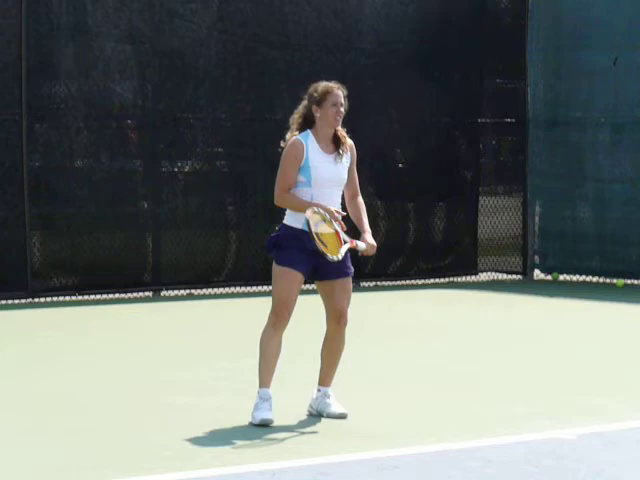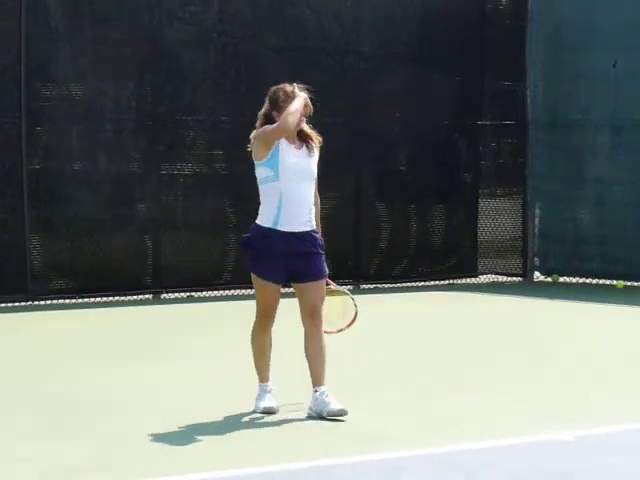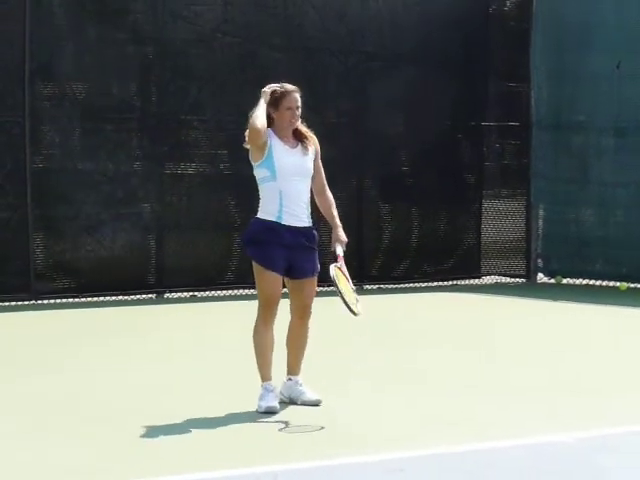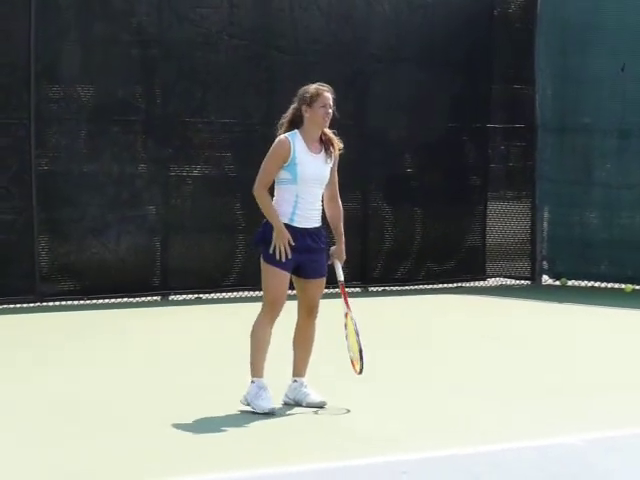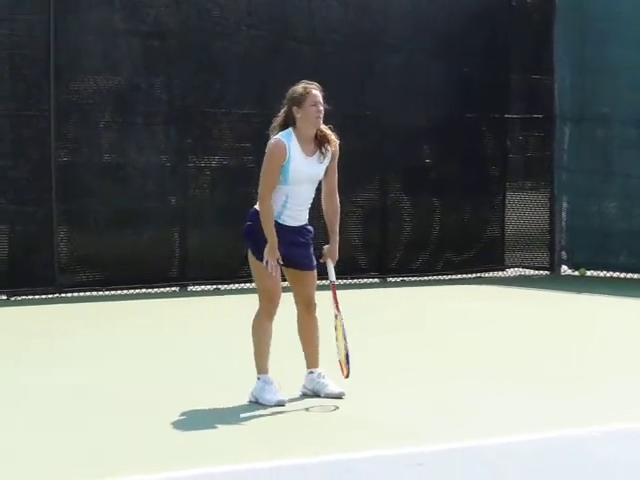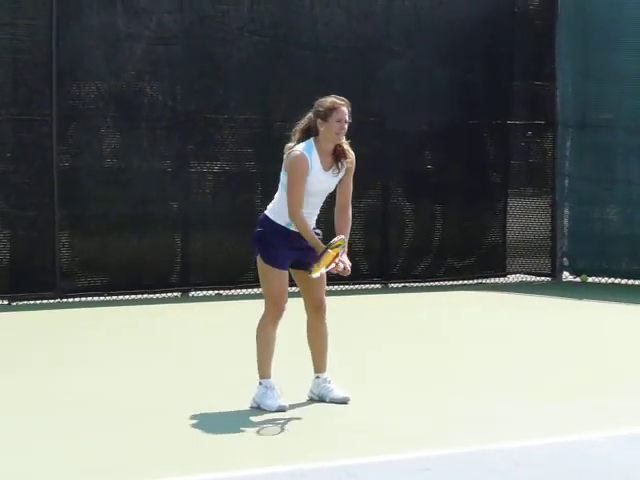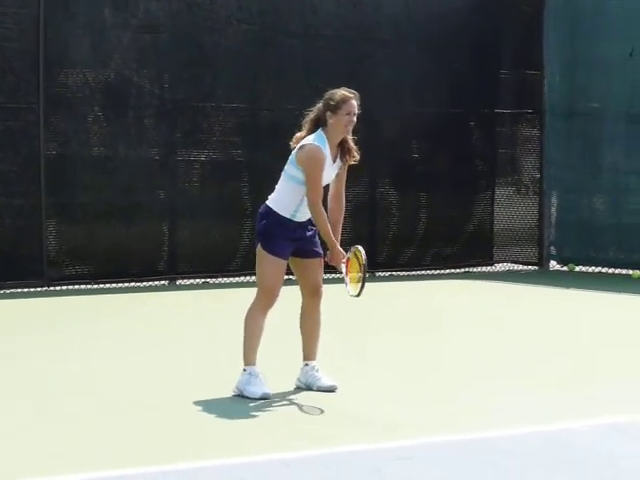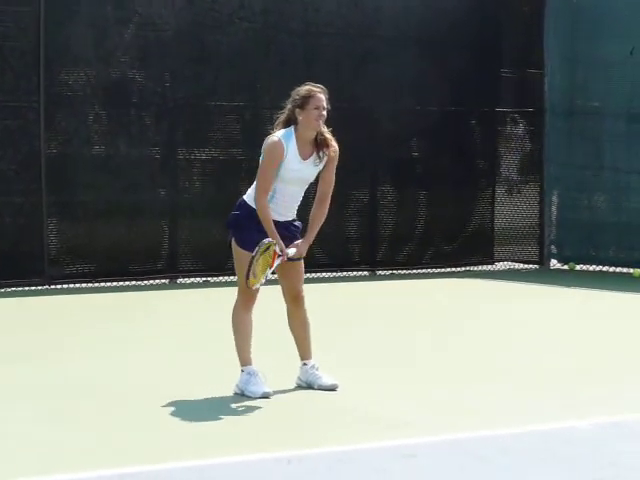
dt=0.7s
person 1, frame 1
left shoulder: (347, 148)
right shoulder: (297, 144)
left elbow: (354, 197)
right elbow: (281, 196)
left wrist: (365, 232)
right wrist: (317, 207)
right hip: (295, 240)
left knee: (339, 319)
right knee: (279, 316)
left ankle: (322, 395)
right ankle: (264, 397)
person 1, frame 2
left shoulder: (312, 144)
right shoulder: (264, 138)
right elbow: (287, 127)
left wrist: (317, 235)
right wrist: (298, 97)
left hip: (306, 240)
right hip: (270, 239)
left knee: (314, 318)
right knee: (265, 317)
left ankle: (320, 395)
right ankle: (264, 389)
person 1, frame 3
left shoulder: (310, 143)
right shoulder: (264, 139)
left elbow: (322, 190)
right elbow: (255, 128)
left wrist: (337, 227)
right wrist: (263, 97)
left hip: (303, 235)
right hip: (270, 233)
left knee: (303, 313)
right knee: (268, 310)
left ankle: (292, 382)
right ankle: (267, 389)
person 1, frame 4
left shoulder: (331, 148)
right shoulder: (286, 143)
left elbow: (332, 199)
right elbow: (259, 189)
left wrist: (340, 241)
right wrist: (278, 227)
left hip: (314, 237)
right hip: (283, 236)
left knee: (310, 313)
right knee: (271, 308)
left ankle: (298, 385)
right ankle: (256, 386)
person 1, frame 5
left shoulder: (331, 145)
right shoulder: (279, 145)
left elbow: (331, 196)
right elbow: (264, 197)
left wrist: (334, 240)
right wrist: (271, 244)
left hip: (300, 231)
right hip: (267, 228)
left knee: (309, 304)
right knee: (270, 304)
left ankle: (314, 376)
right ankle: (263, 382)
person 1, frame 6
left shoulder: (346, 159)
right shoulder: (299, 156)
left elbow: (343, 207)
right elbow: (294, 213)
left wrist: (342, 250)
right wrist: (322, 250)
left hip: (307, 235)
right hip: (276, 232)
left knee: (318, 308)
right knee: (275, 309)
left ankle: (320, 381)
right ankle: (265, 387)
person 1, frame 7
left shoulder: (345, 150)
right shoulder: (313, 149)
left elbow: (336, 197)
right elbow: (315, 205)
left wrist: (337, 241)
right wrist: (333, 247)
left hip: (303, 226)
right hip: (276, 222)
left knee: (314, 295)
right knee: (267, 297)
left ankle: (308, 369)
right ankle: (248, 374)
person 1, frame 8
left shoulder: (329, 149)
right shoulder: (277, 143)
left elbow: (323, 198)
right elbow: (260, 198)
left wrist: (306, 240)
right wrist: (275, 241)
left hip: (287, 224)
right hip: (251, 219)
left knee: (296, 297)
right knee: (247, 295)
left ankle: (307, 368)
right ankle: (247, 374)
